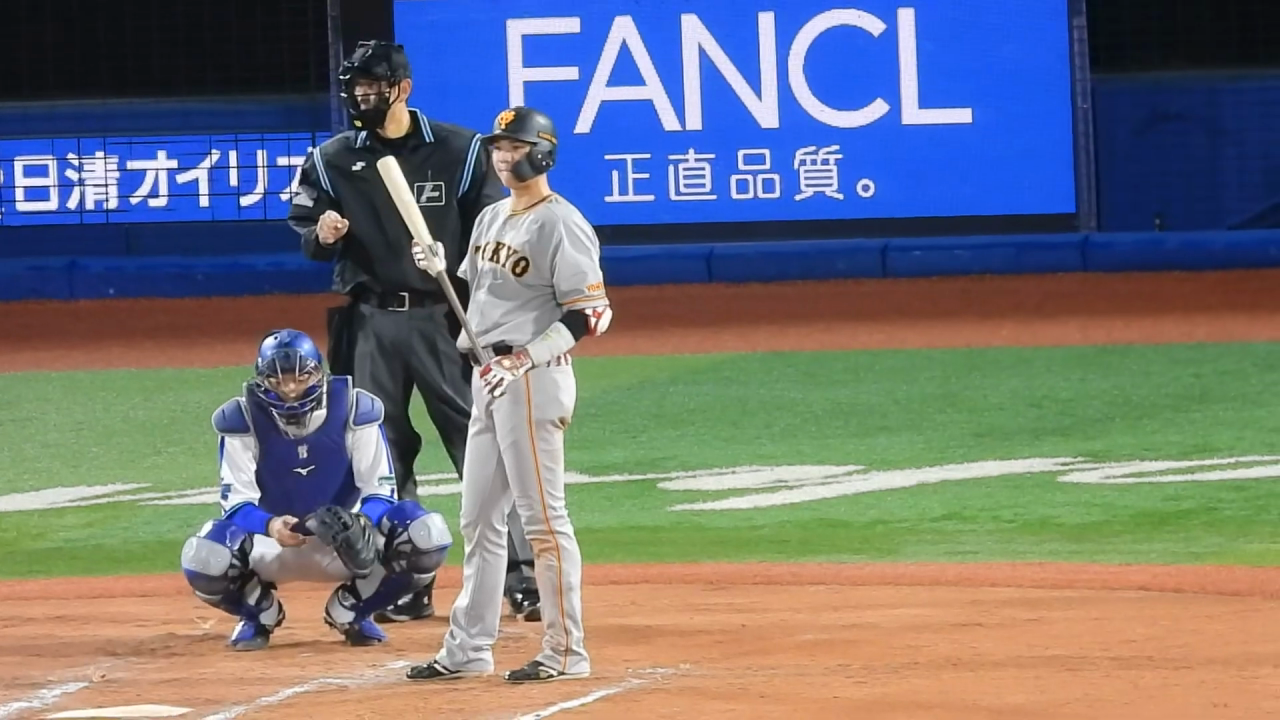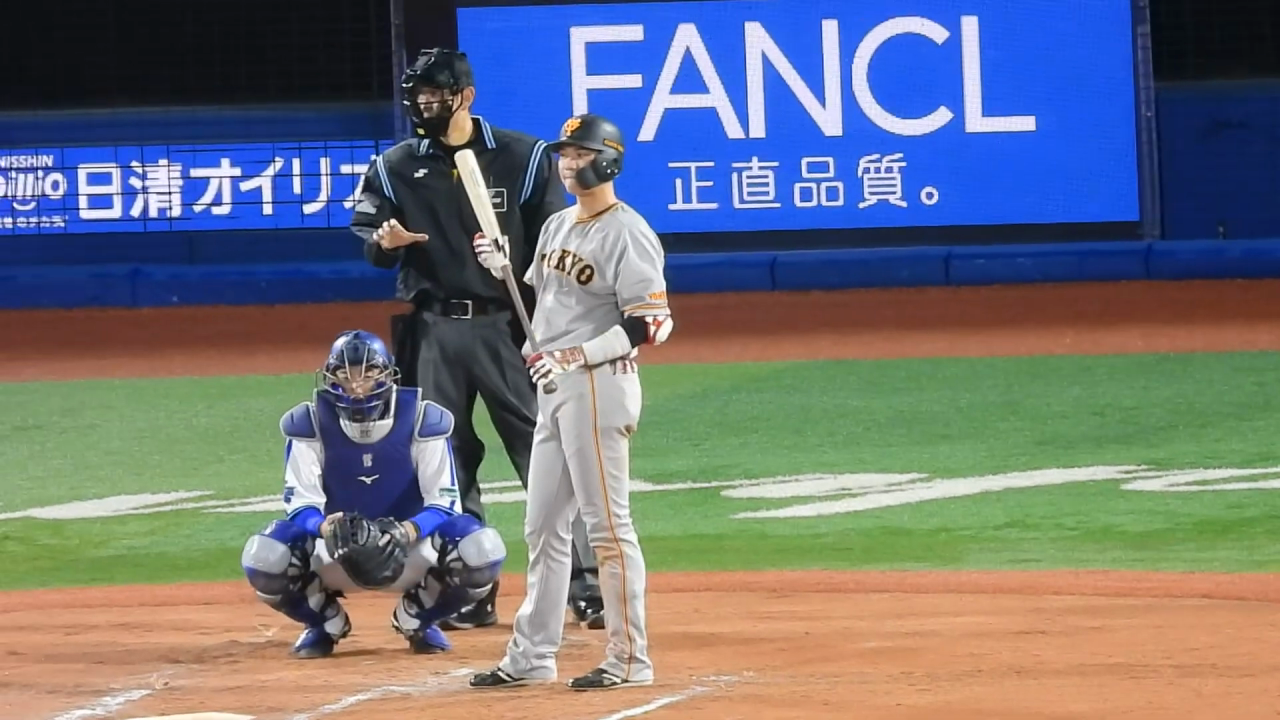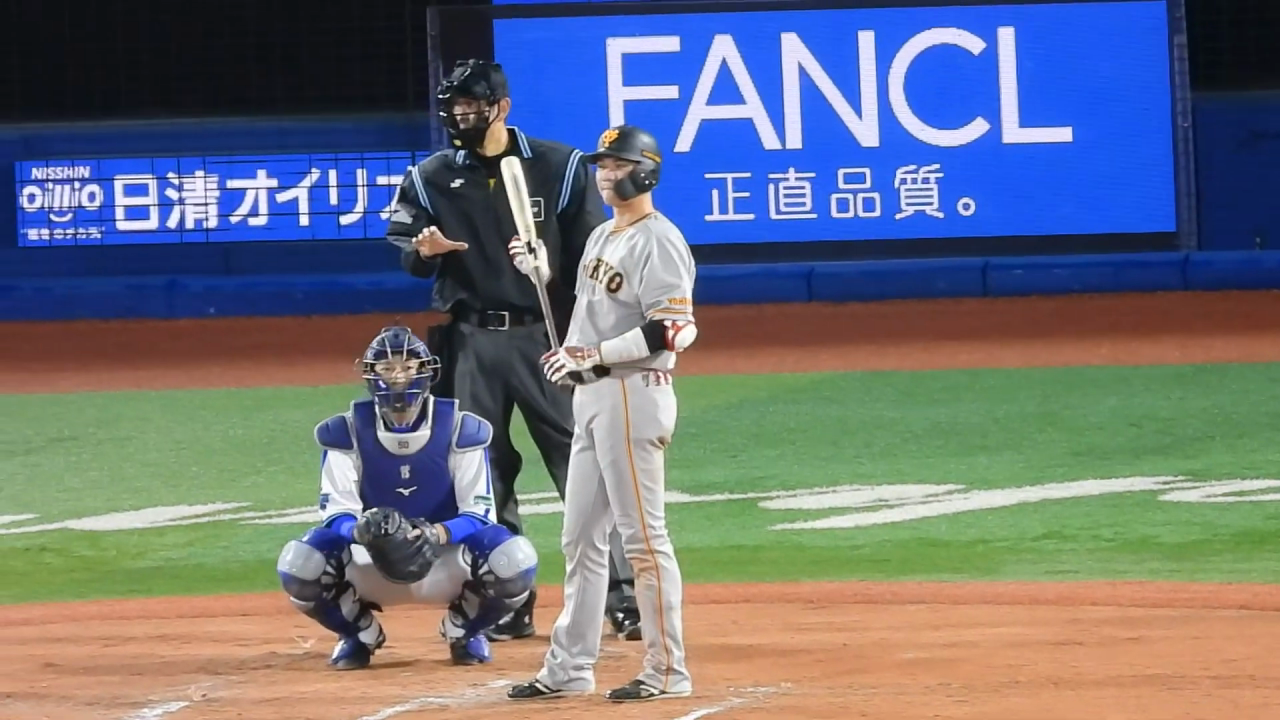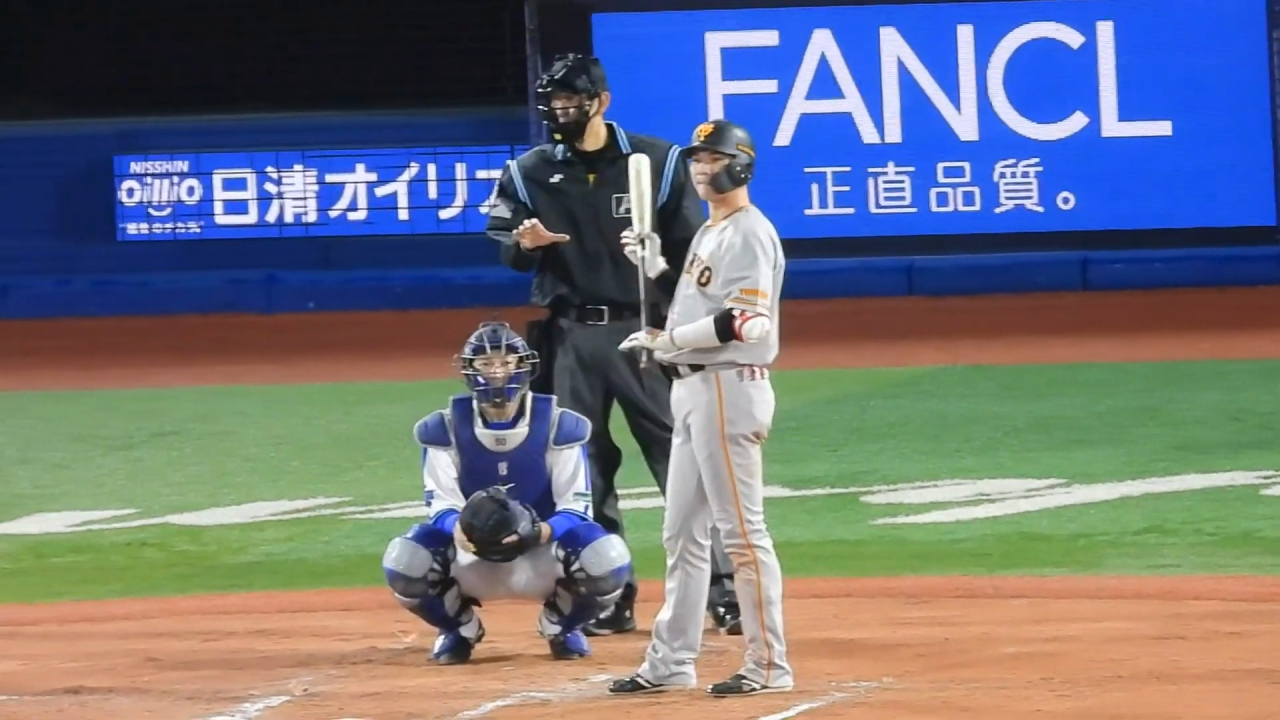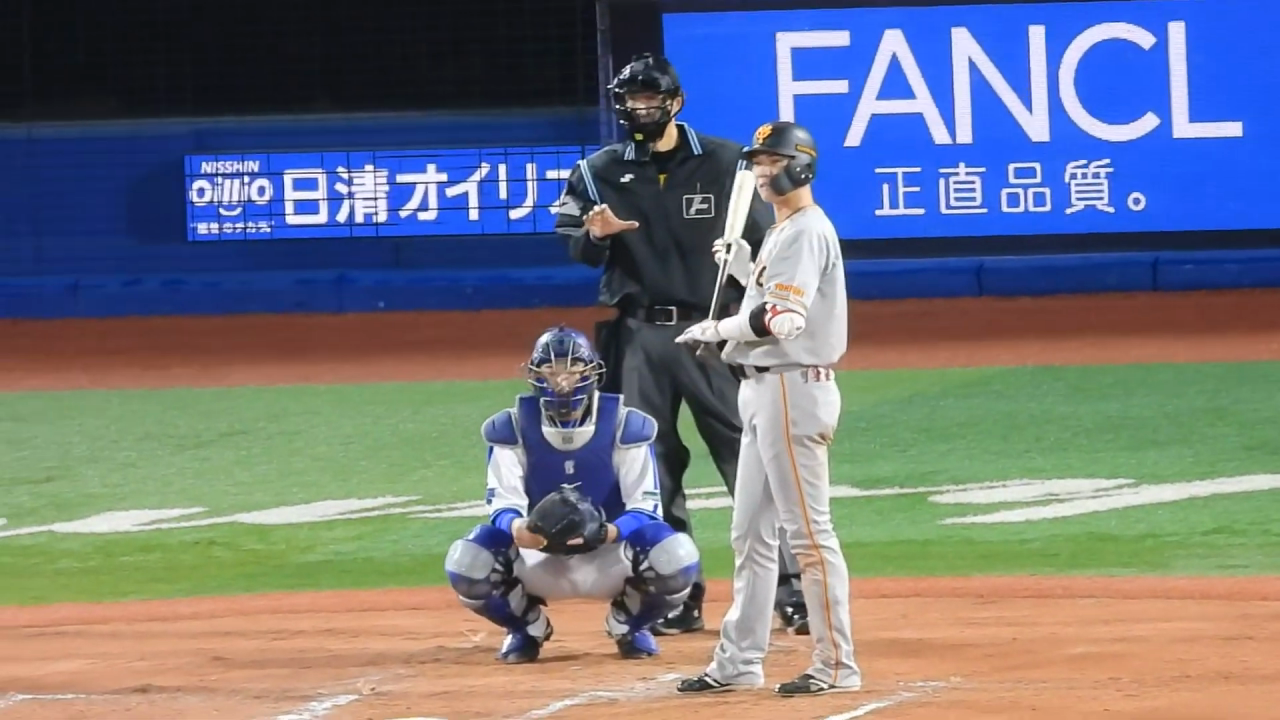
dt=0.4s
person 1, frame 1
left shoulder: (460, 150)
right shoulder: (331, 159)
right elbow: (304, 232)
right wrist: (323, 236)
left hip: (443, 319)
right hip: (369, 323)
right knee: (381, 457)
left ankle: (520, 580)
right ankle: (406, 586)
person 1, frame 2
left shoulder: (523, 156)
right shoulder: (394, 166)
right elbow: (367, 239)
right wrist: (383, 242)
left hip: (506, 326)
right hip: (433, 330)
right knee: (446, 465)
person 1, frame 3
left shoulder: (559, 166)
right shoulder: (430, 177)
left elbow: (589, 257)
right elbow: (404, 251)
right wrist: (423, 251)
left hip: (544, 336)
right hip: (470, 341)
right knee: (484, 475)
person 1, frame 4
left shoulder: (658, 160)
right shoulder: (529, 171)
left elbow: (688, 251)
right elbow: (506, 250)
right wrist: (524, 244)
left hip: (644, 330)
right hip: (571, 336)
right knee: (584, 472)
person 1, frame 5
left shoulder: (725, 162)
right shoulder: (599, 171)
left elbow: (758, 251)
right elbow: (575, 247)
right wrist: (594, 235)
right hip: (639, 336)
right knee: (652, 470)
person 2, frame 1
left shoulder: (561, 224)
right shoulder: (491, 217)
left elbow: (591, 313)
right elbow: (471, 290)
left wrist: (523, 359)
left hip: (533, 379)
right hip: (489, 379)
left knee: (543, 517)
right knee: (479, 518)
left ankle: (566, 652)
right ankle: (469, 647)
person 2, frame 2
left shoulder: (626, 231)
right shoulder: (557, 225)
left elbow: (653, 322)
right elbow: (536, 296)
left wrist: (578, 356)
right wrist: (502, 267)
left hip: (599, 385)
right hip: (554, 387)
left knee: (607, 525)
right knee: (544, 525)
left ankle: (630, 659)
right ankle: (532, 655)
person 2, frame 3
left shoulder: (658, 240)
right shoulder: (601, 236)
left elbow: (674, 330)
left wrist: (593, 354)
right wrist: (540, 272)
left hip: (633, 395)
right hip: (590, 395)
left knee: (643, 536)
right knee: (581, 536)
left ankle: (668, 671)
right ankle: (570, 665)
person 2, frame 4
left shoulder: (748, 232)
right shoulder: (708, 231)
left elbow: (745, 322)
left wrist: (665, 337)
right wrist: (654, 266)
left hip: (729, 389)
right hip: (692, 389)
left knee: (741, 530)
right knee: (682, 531)
left ankle: (768, 665)
right ankle: (671, 660)
person 2, frame 5
left shoulder: (805, 230)
right shoulder: (784, 230)
left elbow: (781, 319)
left wrist: (715, 329)
right wrist: (744, 270)
left hip: (793, 390)
right hip: (764, 390)
left knee: (808, 531)
right knee: (751, 531)
left ankle: (836, 664)
right ankle: (740, 659)
person 3, frame 1
left shoulder: (354, 408)
right shoulder: (242, 416)
left elbow: (381, 489)
right elbow: (235, 499)
left wrist: (363, 521)
right wrist: (271, 525)
left hip: (344, 542)
right hip: (272, 539)
left knee: (429, 535)
right knee: (203, 561)
left ankle: (349, 611)
right ankle: (260, 613)
person 3, frame 2
left shoulder: (421, 419)
right shoulder: (311, 421)
left elbow: (445, 501)
right elbow: (300, 502)
left wrist: (409, 531)
right wrist: (323, 527)
left hip: (407, 547)
right hip: (336, 550)
left knee: (483, 550)
right knee: (263, 558)
left ankle: (416, 618)
right ankle: (325, 622)
person 3, frame 3
left shoulder: (460, 429)
right shoulder: (348, 431)
left elbow: (480, 512)
right elbow: (335, 510)
left wrist: (438, 533)
right wrist: (358, 530)
left hip: (446, 559)
right hip: (372, 563)
left knee: (516, 561)
right knee: (298, 564)
left ankle: (463, 630)
right ankle: (360, 634)
person 3, frame 4
left shoulder: (557, 425)
right shoulder: (446, 427)
left elbow: (577, 508)
right elbow: (442, 504)
left wrist: (541, 532)
right wrist: (458, 527)
left hip: (543, 557)
right hip: (473, 558)
left knee: (607, 559)
right knee: (404, 562)
left ankle: (560, 625)
right ankle: (459, 629)
person 3, frame 5
right shoulder: (513, 427)
left elbow: (646, 506)
right elbow: (503, 501)
left wrist: (608, 532)
right wrist: (517, 527)
left hip: (609, 556)
right hip: (540, 557)
left knee: (678, 558)
right knee: (466, 563)
left ankle: (629, 625)
right ankle: (528, 628)
